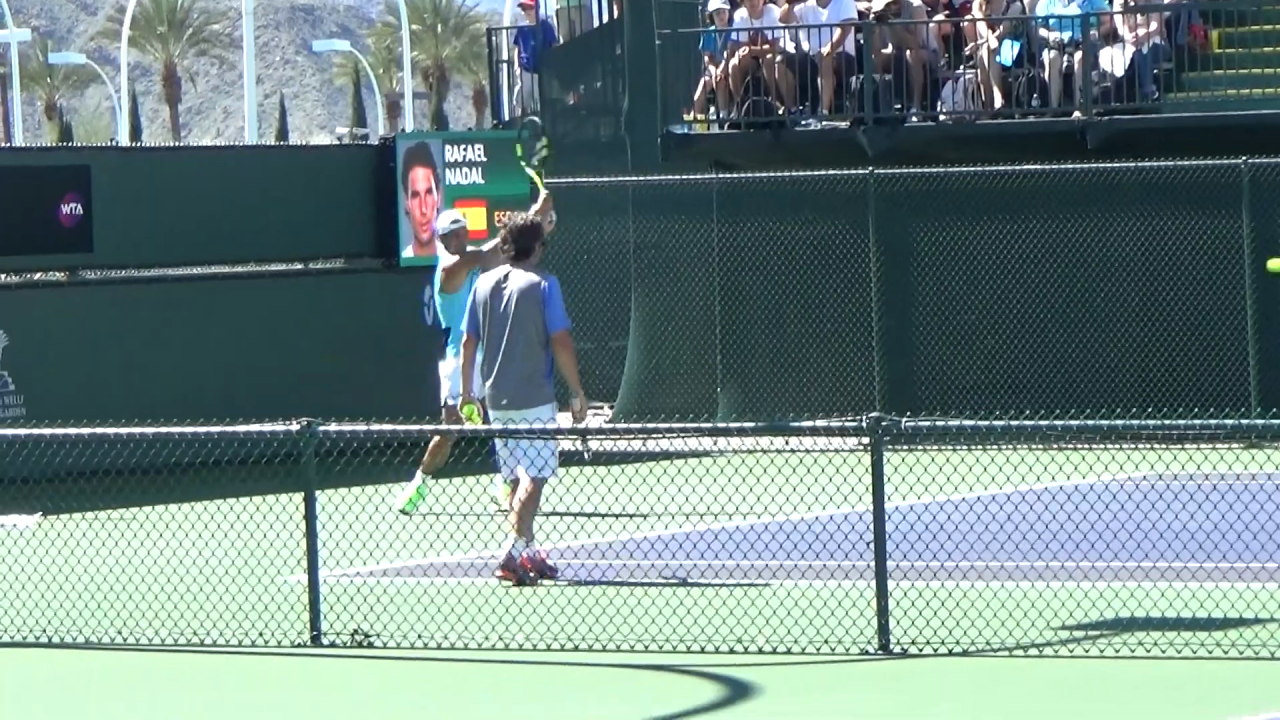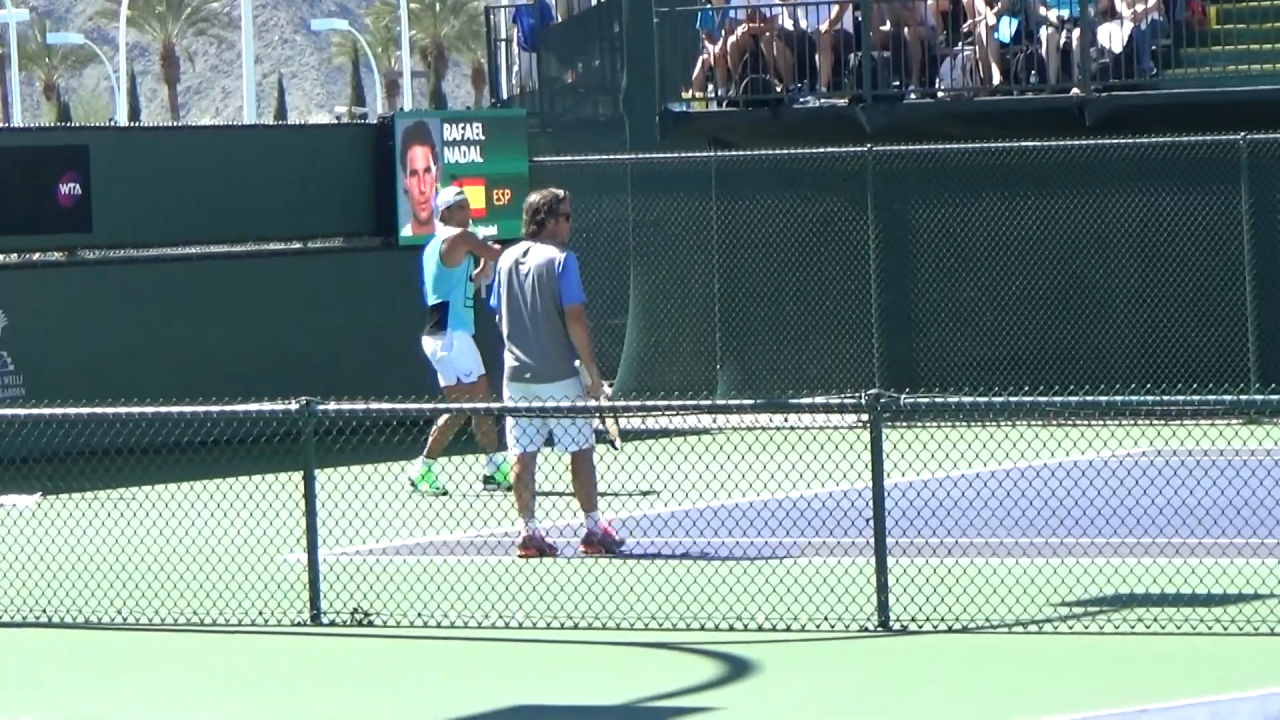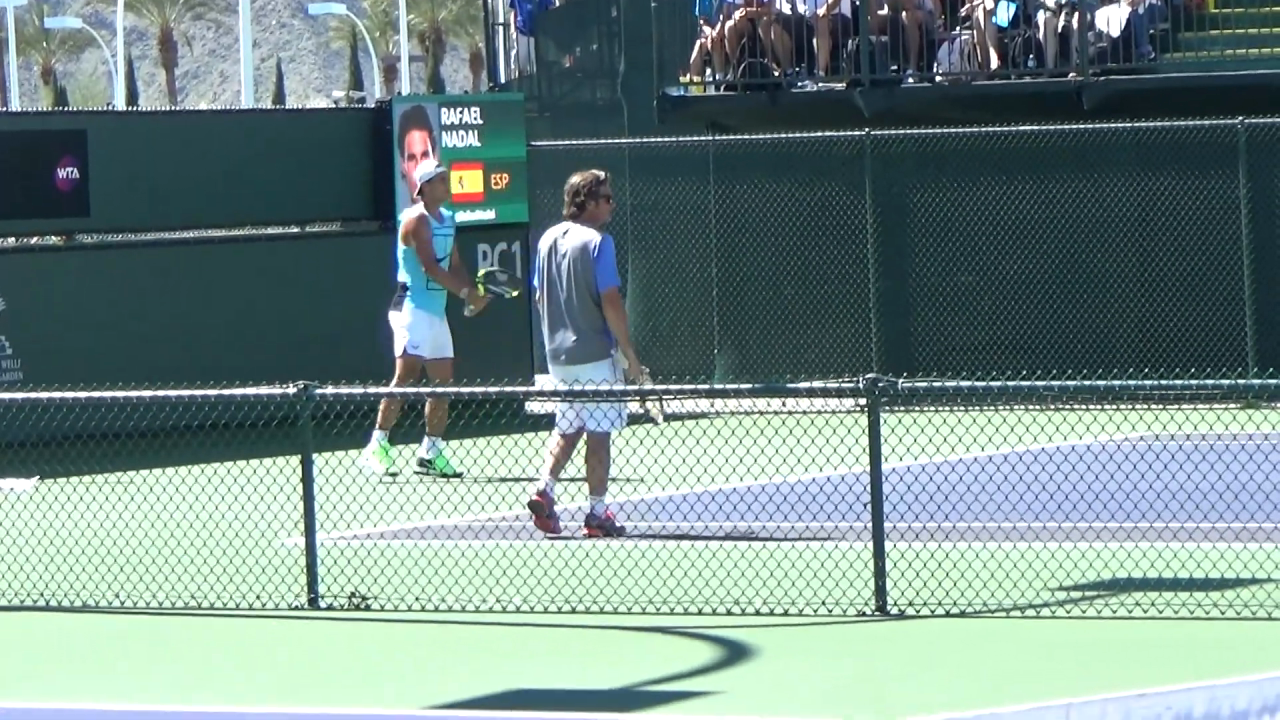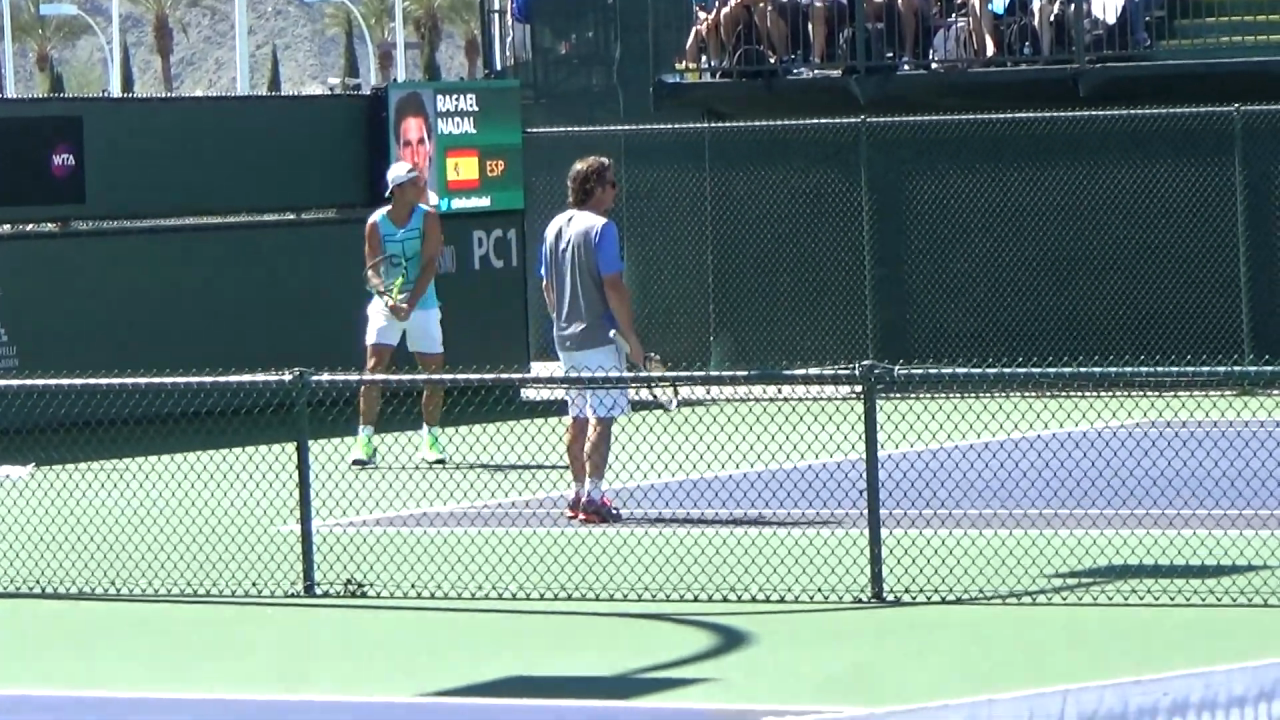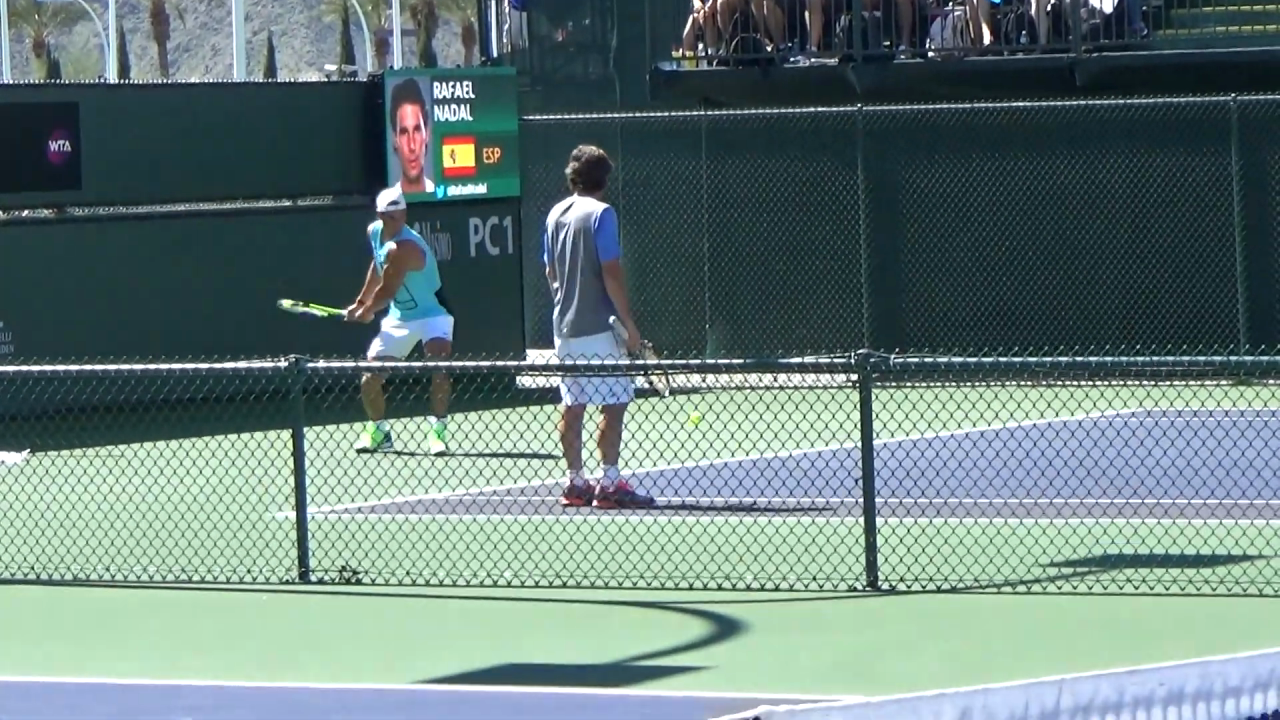
dt=0.5s
person 1, frame 1
left shoulder: (484, 283)
right shoulder: (543, 285)
left elbow: (468, 342)
right elbow: (561, 344)
left wrist: (467, 390)
right wrist: (577, 392)
left hip: (497, 400)
right hip: (534, 401)
left knee: (519, 478)
right knee: (532, 480)
left ankle: (527, 554)
right ankle: (513, 556)
person 1, frame 2
left shoulder: (506, 259)
right shoulder: (562, 259)
left elbow: (500, 316)
right elbow: (575, 318)
right wrist: (592, 370)
left hip: (517, 375)
right hip: (560, 375)
left knee: (524, 455)
right knee: (581, 452)
left ankle: (529, 534)
right ankle: (594, 530)
person 1, frame 3
left shoulder: (548, 238)
right shoulder: (598, 242)
left elbow: (539, 296)
right elbow: (611, 303)
right wrist: (629, 353)
left hip: (558, 354)
right hip: (595, 355)
left knee: (568, 428)
right knee: (598, 433)
left ankle: (543, 488)
right ankle: (597, 515)
person 1, frame 4
left shoulder: (554, 226)
right shoulder: (601, 227)
left elbow: (547, 287)
right elbow: (613, 287)
right wrist: (632, 337)
left hip: (566, 339)
right hip: (599, 339)
left knee: (578, 418)
right knee: (602, 419)
left ankle: (580, 494)
right ankle: (593, 499)
person 1, frame 5
left shoulder: (555, 214)
right shoulder: (601, 213)
right elbow: (611, 273)
right wrist: (629, 323)
left hip: (564, 326)
right hip: (598, 326)
left knee: (572, 405)
right knee: (613, 404)
left ankle: (576, 483)
right ankle: (609, 484)
person 2, frame 1
left shoulder: (470, 260)
right shoulder: (451, 266)
right elbow: (491, 253)
left wrist: (541, 221)
right wrist: (531, 218)
right hip: (460, 357)
right knee: (451, 428)
left ankle: (506, 487)
right ankle: (418, 487)
person 2, frame 2
left shoulder: (443, 243)
right shoulder: (458, 237)
right elbow: (496, 255)
left wrist: (483, 269)
right wrist: (496, 252)
left hip: (456, 335)
right hip: (448, 336)
left knee: (484, 401)
right knee: (460, 407)
left ankle: (495, 468)
right ankle: (422, 469)
person 2, frame 3
left shoulder: (447, 218)
right shoulder: (417, 218)
left elbow: (455, 265)
right elbow: (430, 268)
left wrist: (469, 292)
right wrist: (465, 291)
left hip: (437, 313)
right hip: (413, 310)
left knee: (444, 384)
right knee: (405, 377)
left ankle: (430, 454)
right ankle: (377, 446)
person 2, frame 4
left shoulder: (428, 217)
right shoulder: (376, 222)
left elbow: (428, 267)
left wrist: (412, 303)
right wrist: (392, 301)
left hip: (423, 307)
right hip: (388, 306)
left knee: (434, 375)
right knee: (373, 369)
left ankle: (431, 440)
right ankle: (365, 439)
person 2, frame 5
left shoulder: (404, 248)
right shoulder: (374, 232)
left elbow: (386, 292)
left wrist: (365, 311)
right wrist: (360, 302)
left hip: (432, 314)
right hip: (400, 317)
right knee: (369, 379)
left ankle: (439, 431)
right ankle: (379, 431)
